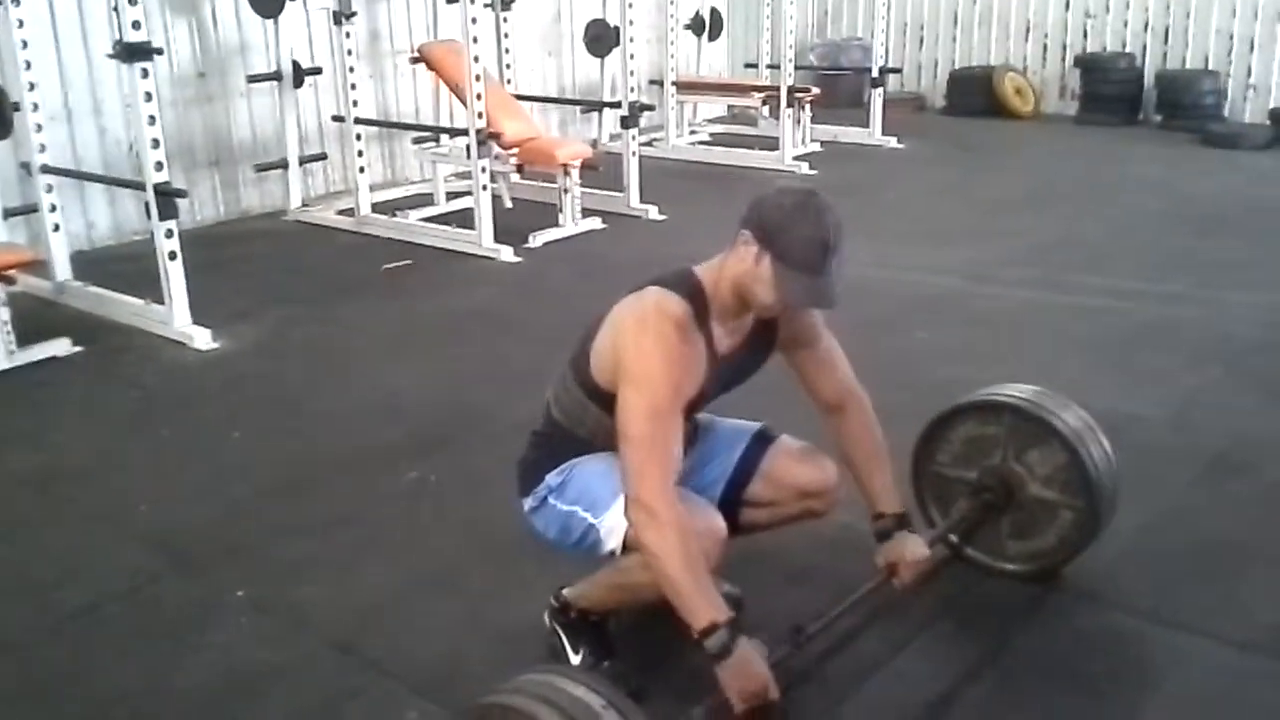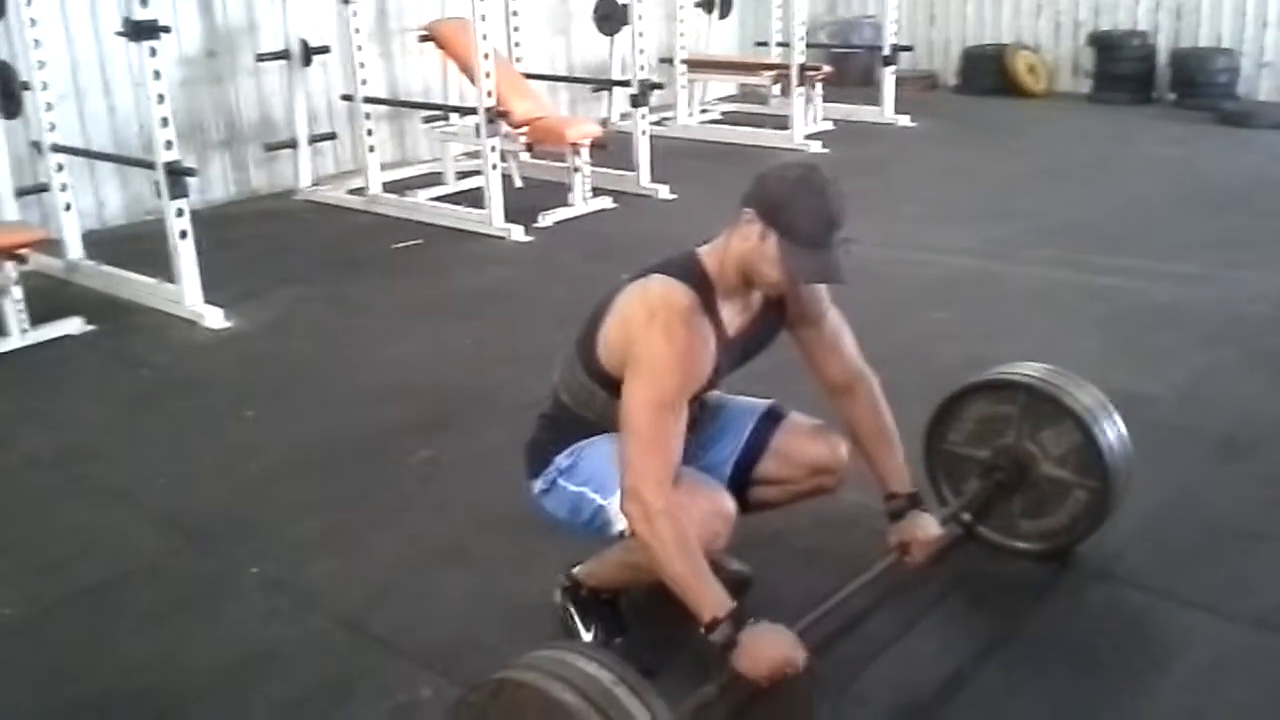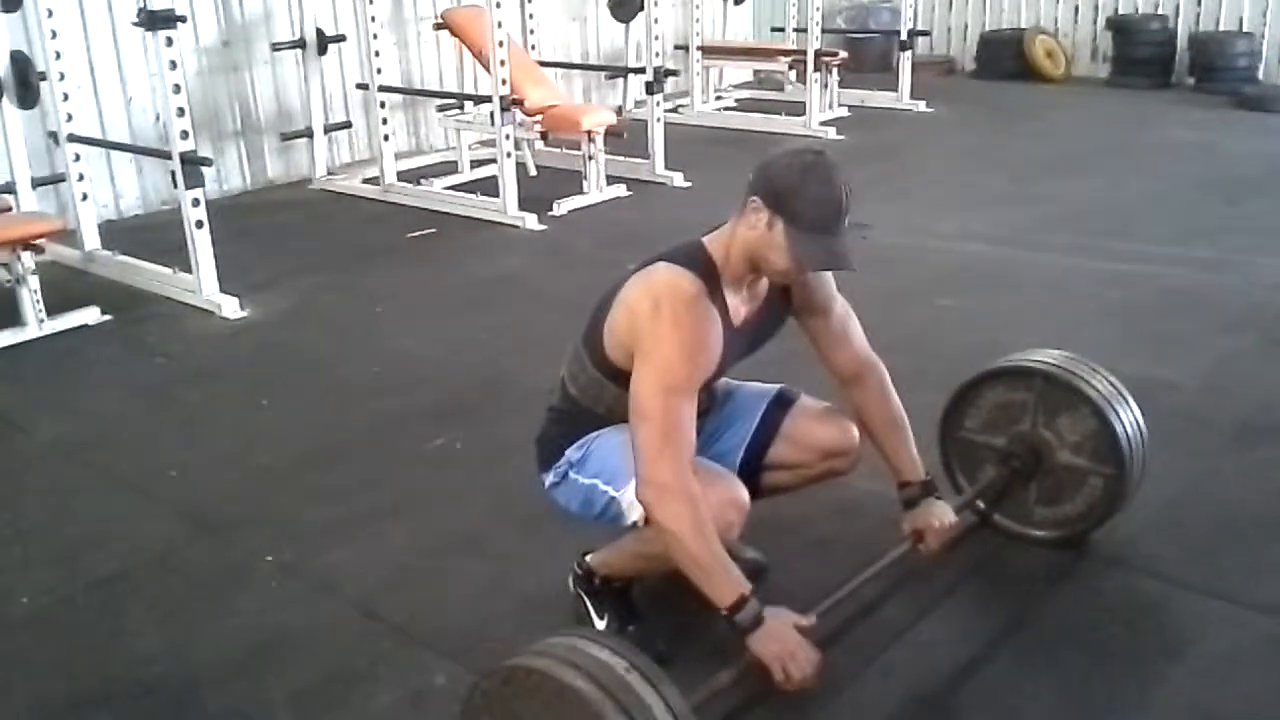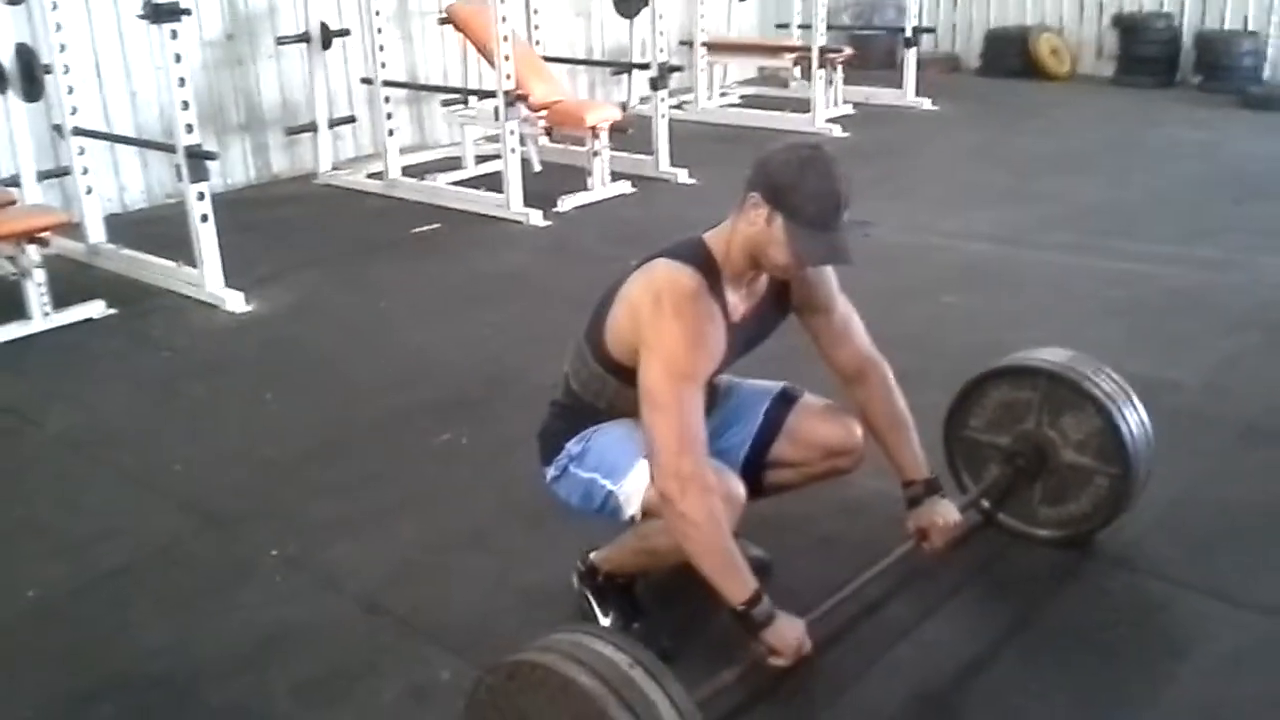
dt=0.4s
person 1, frame 1
left shoulder: (786, 305)
right shoulder: (664, 331)
left elbow: (845, 403)
right elbow: (651, 506)
left wrist: (893, 524)
right wrist: (725, 646)
right hip: (567, 471)
left knee: (816, 483)
right knee: (700, 535)
left ankle: (684, 574)
right ankle: (576, 609)
person 1, frame 2
left shoulder: (790, 283)
right shoulder: (672, 319)
left elbow: (852, 383)
right elbow: (646, 499)
left wrist: (905, 504)
right wrist: (734, 631)
right hip: (577, 452)
left knee: (826, 458)
right knee: (707, 518)
left ankle: (688, 546)
right ankle: (587, 586)
person 1, frame 3
left shoulder: (796, 274)
right shoulder: (678, 306)
left elbow: (861, 372)
right elbow: (661, 488)
left wrist: (918, 491)
right wrist: (752, 617)
right hip: (587, 445)
left knee: (837, 441)
right knee: (722, 508)
left ankle: (707, 536)
right ankle: (599, 575)
person 1, frame 4
left shoulder: (800, 271)
right shoulder: (679, 301)
left elbow: (863, 369)
right elbow: (681, 483)
left wrist: (922, 489)
right wrist: (760, 615)
right hip: (589, 439)
left knee: (840, 441)
right knee: (716, 496)
left ankle: (712, 535)
right ankle: (602, 572)
